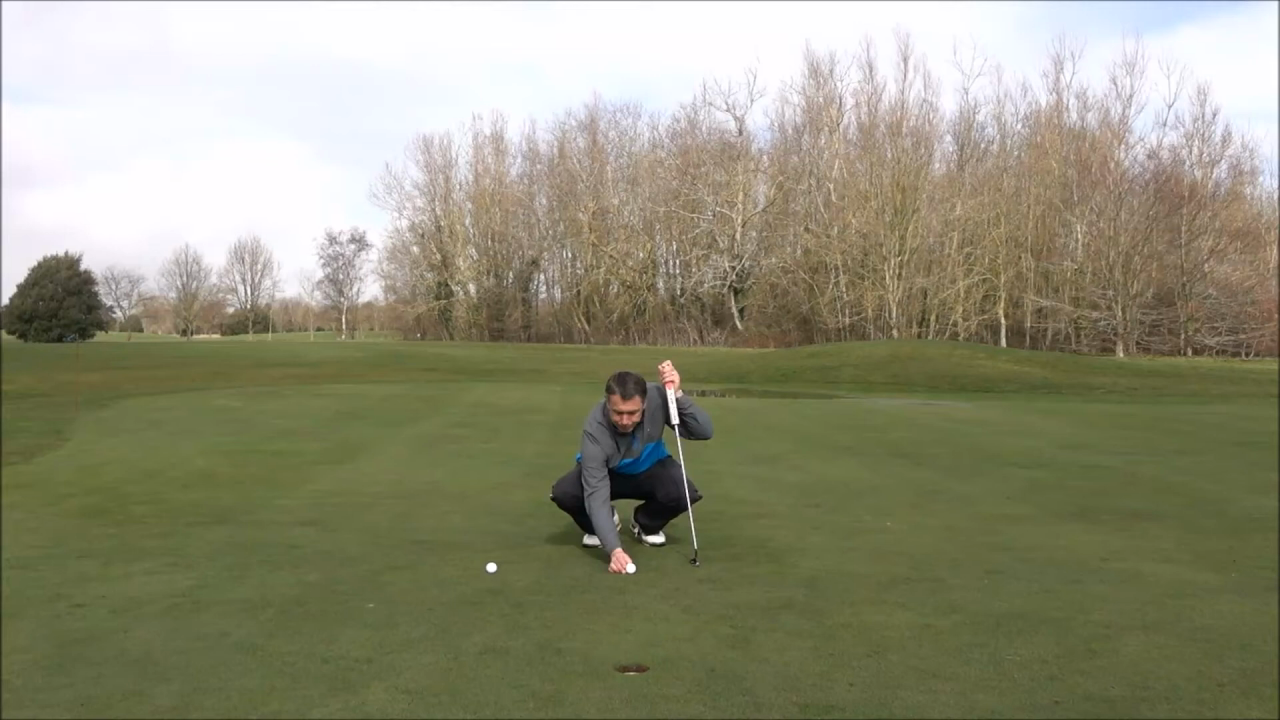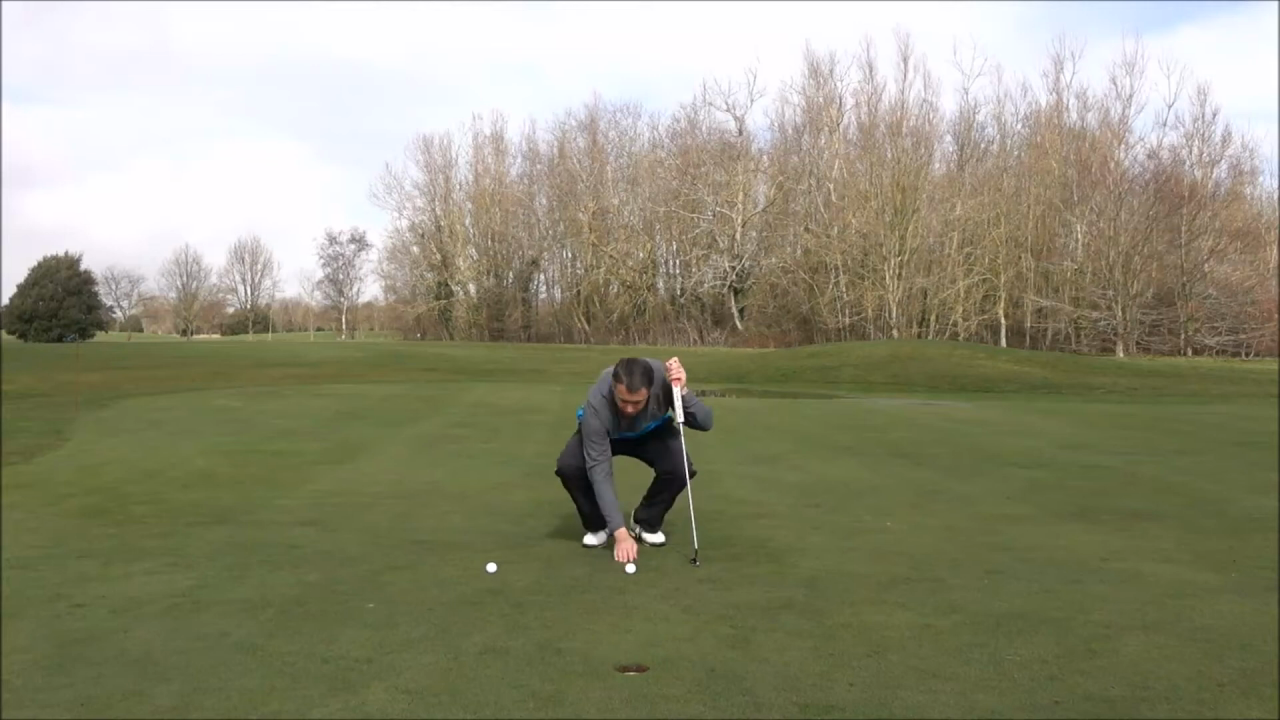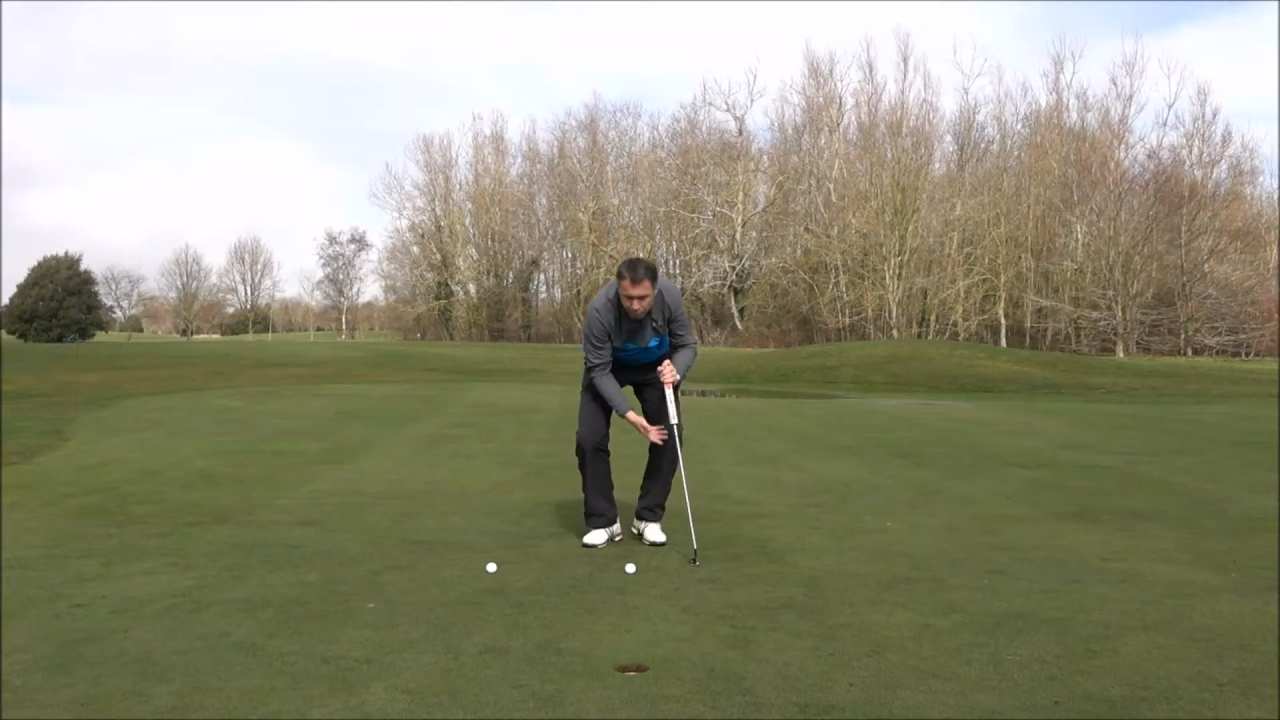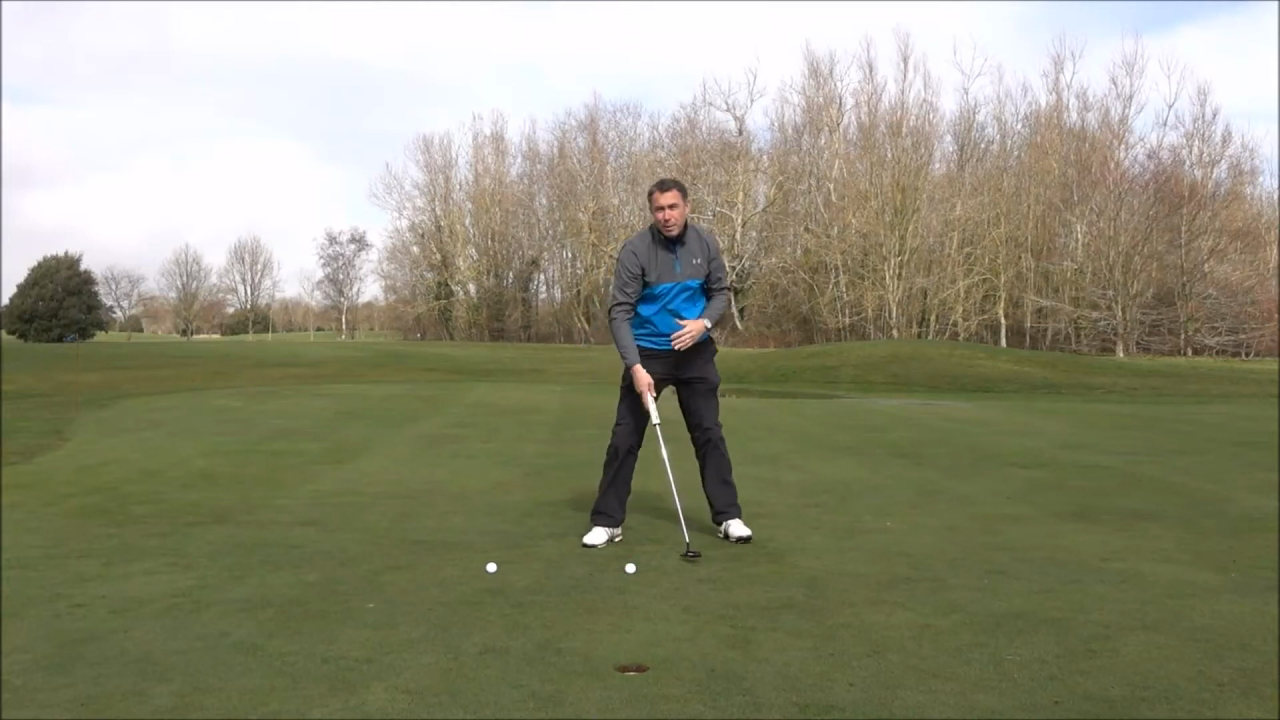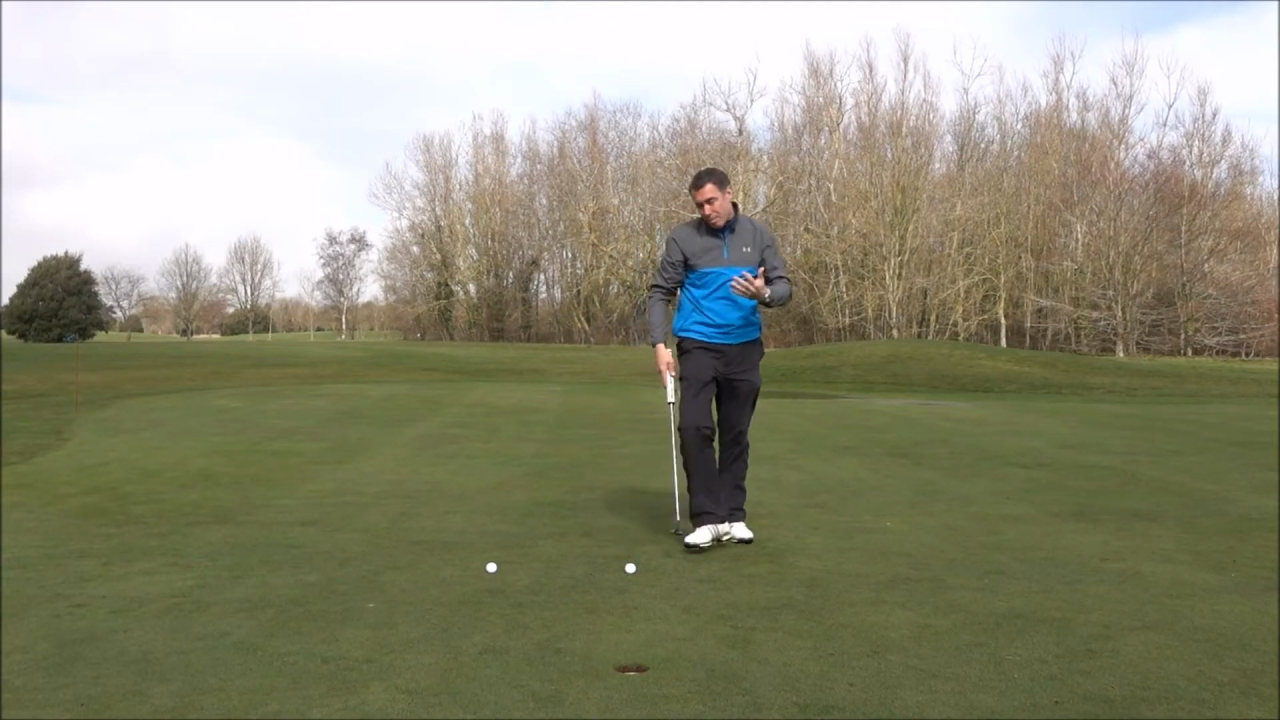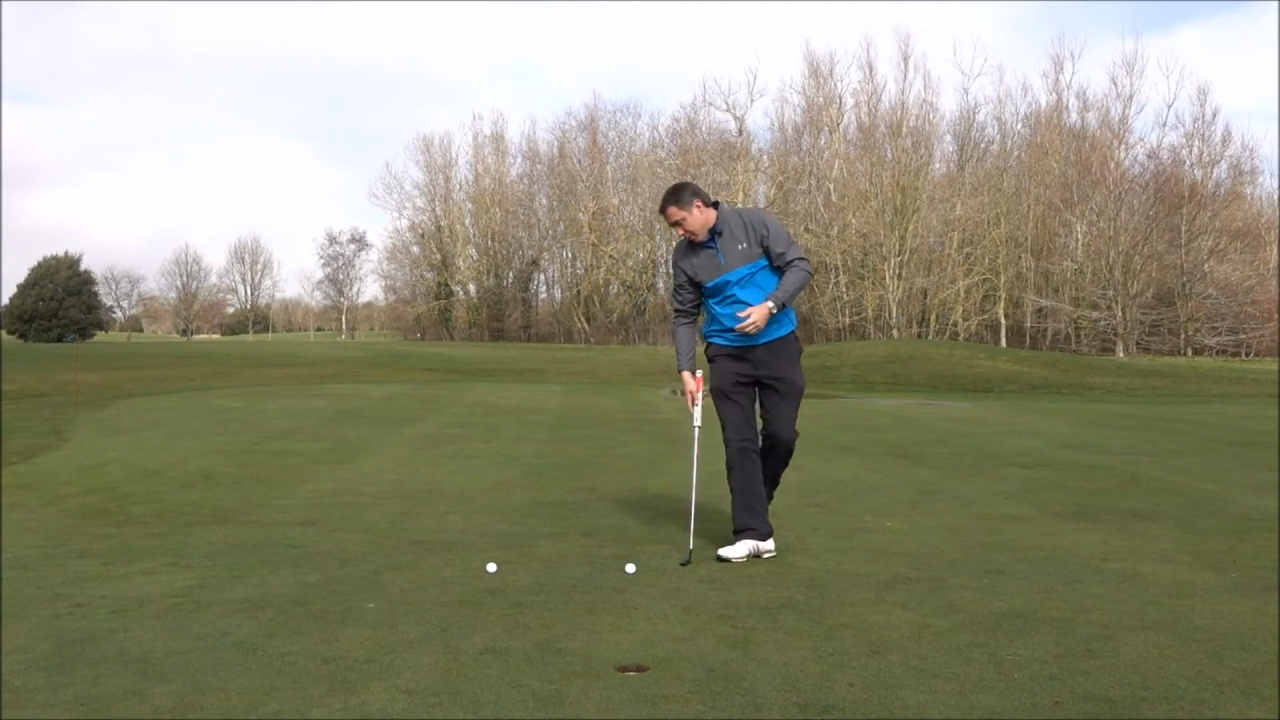
dt=0.4s
person 1, frame 1
left shoulder: (658, 397)
right shoulder: (596, 428)
left elbow: (704, 432)
right elbow: (597, 494)
left wrist: (678, 394)
right wrist: (615, 550)
left hip: (650, 468)
right hip: (607, 474)
left knee: (684, 495)
right knee: (564, 493)
left ankle: (646, 523)
right ankle: (601, 525)
person 1, frame 2
left shoulder: (665, 378)
right shoulder: (598, 402)
left elbow: (704, 422)
right elbow: (600, 471)
left wrist: (683, 392)
right wrist: (621, 532)
left hip: (652, 431)
right hip: (605, 434)
left knee: (678, 468)
right knee: (570, 467)
left ankle: (646, 523)
right ankle: (599, 525)
person 1, frame 3
left shoulder: (670, 297)
right shoulder: (600, 311)
left elbow: (686, 346)
right elbow: (598, 369)
left wrist: (675, 371)
right wrist: (629, 416)
left hip: (653, 366)
right hip: (607, 370)
left knee: (667, 436)
right knee: (590, 439)
left ankle: (647, 518)
right ankle: (603, 521)
person 1, frame 4
left shoulder: (705, 244)
right shoulder: (635, 251)
left elbow: (721, 293)
right elbow: (620, 312)
left wrist: (702, 324)
right wrist: (636, 366)
left hip: (695, 352)
right hip: (649, 355)
left knee: (708, 432)
right knee: (625, 436)
left ankle: (727, 516)
right ankle: (606, 522)
person 1, frame 5
left shoulder: (758, 234)
right shoulder: (682, 237)
left elbow: (783, 287)
right elbow: (660, 294)
left wrist: (764, 292)
right wrist: (659, 344)
left hip: (744, 349)
right hip: (698, 347)
left knee: (735, 436)
right knee: (695, 426)
left ankle: (730, 515)
right ankle: (707, 518)
person 1, frame 6
left shoulder: (756, 223)
right shoulder: (685, 256)
left elbow: (800, 265)
right elbow: (684, 317)
left wrist: (768, 307)
right wrist: (686, 370)
left hip: (777, 345)
right hip: (728, 353)
left knee: (782, 433)
right knee: (740, 442)
left ankle: (757, 498)
right ankle: (754, 533)
